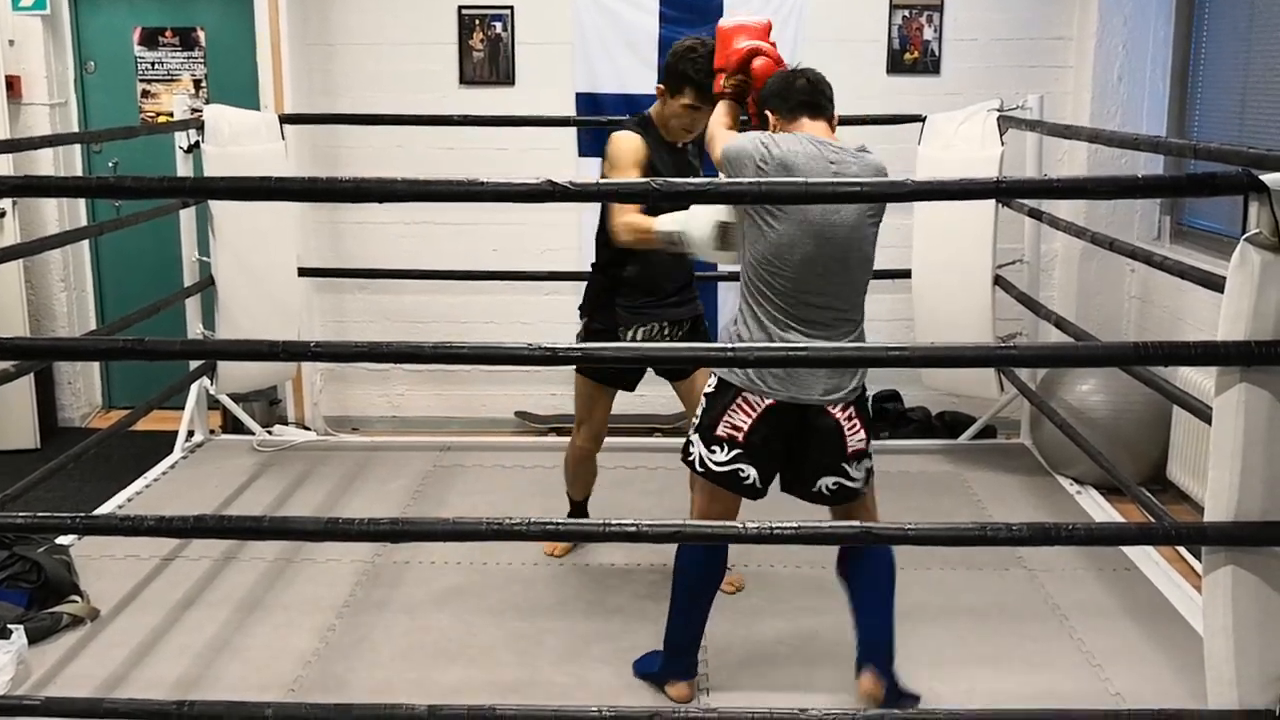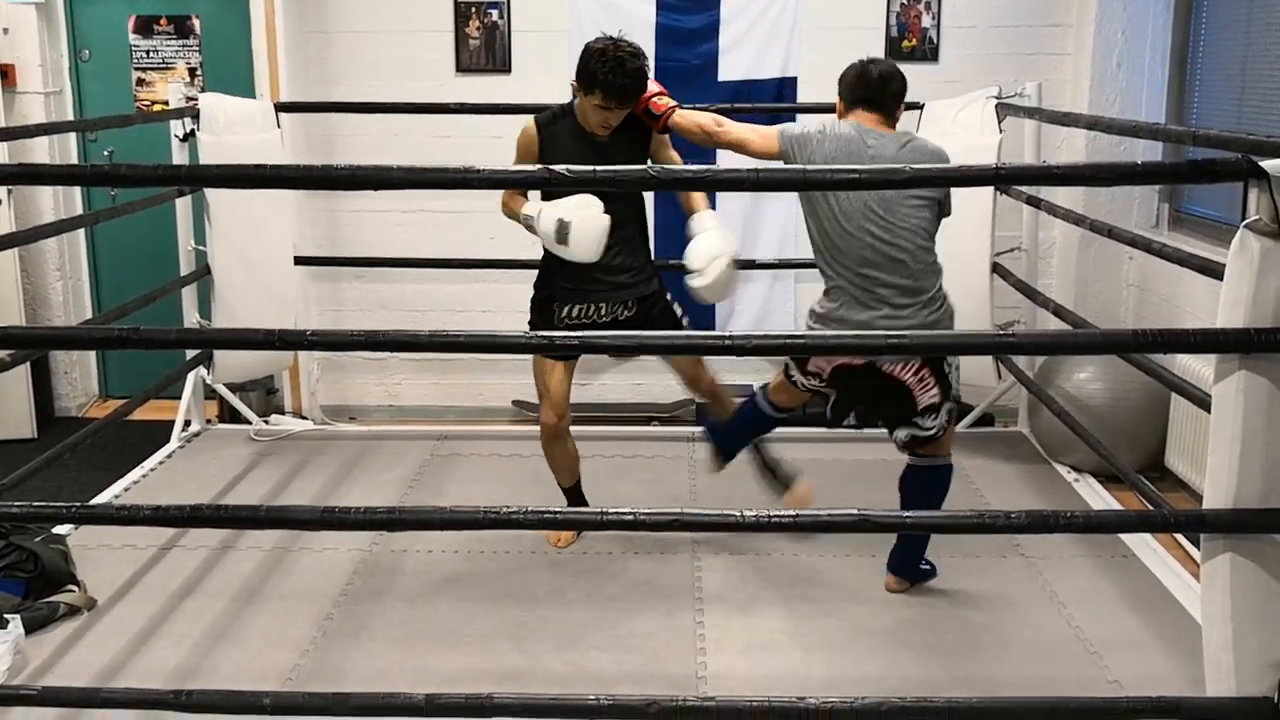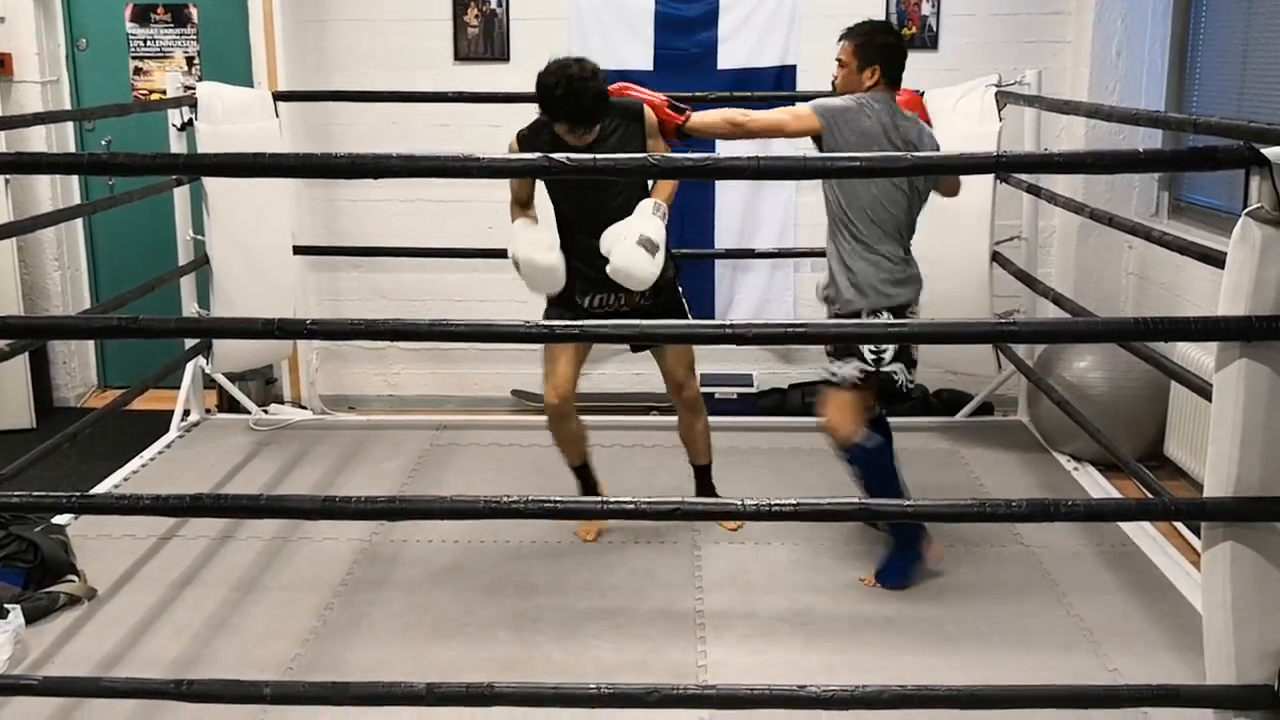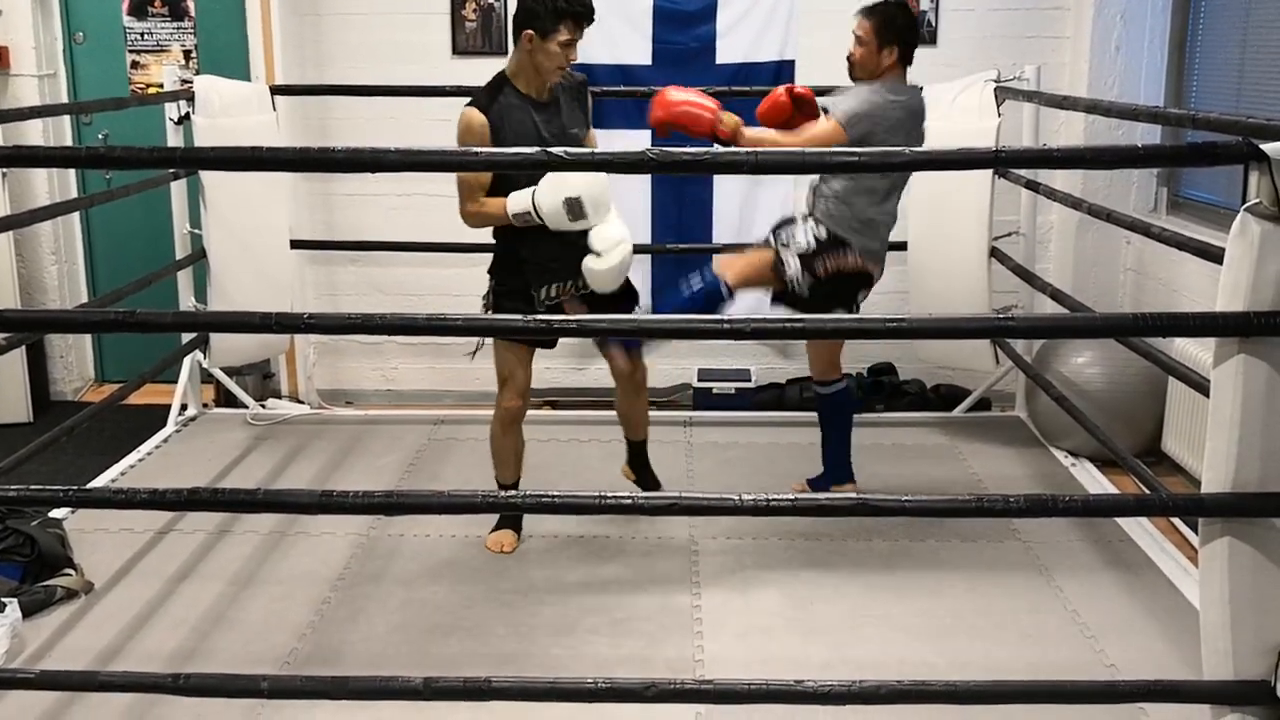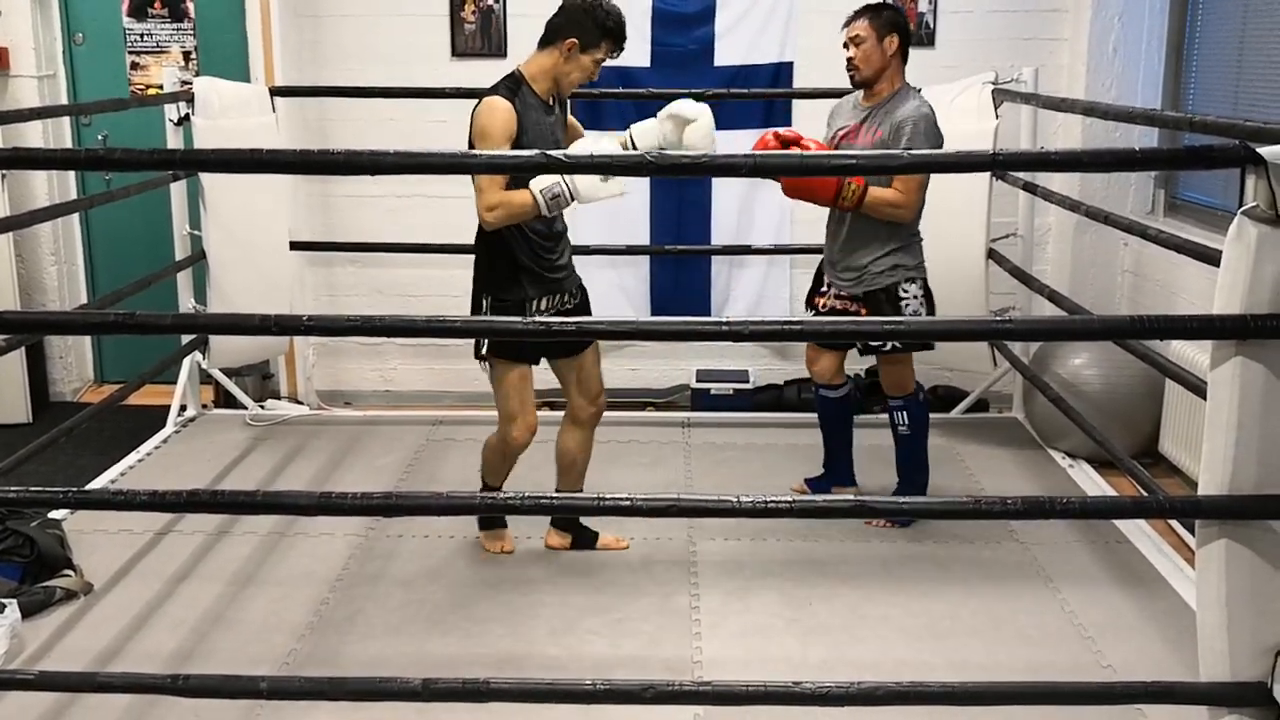
dt=0.5s
person 1, frame 1
left shoulder: (763, 156)
right shoulder: (874, 173)
left elbow: (716, 137)
left wrist: (730, 90)
right wrist: (772, 78)
left hip: (751, 378)
right hip: (835, 384)
left knee: (709, 518)
right knee: (858, 520)
left ankle: (677, 670)
right ankle: (875, 671)
person 1, frame 2
left shoulder: (815, 141)
right shoulder: (933, 161)
left elbow: (722, 130)
left wrist: (662, 109)
left hip: (841, 332)
right hip: (918, 335)
left knee: (784, 389)
right knee: (934, 449)
left ankle: (722, 443)
right ankle: (905, 566)
person 1, frame 3
left shoulder: (851, 115)
right shoulder: (920, 133)
left elbow: (752, 124)
right elbow: (950, 186)
left wrist: (678, 120)
left hip: (873, 301)
right hip: (888, 293)
left knee: (842, 422)
right knee: (860, 408)
left ankle: (909, 537)
right ankle: (889, 514)
person 1, frame 4
left shoulder: (873, 105)
right shoulder: (908, 103)
left elbow: (798, 150)
left wrist: (723, 127)
right wrist: (814, 118)
left hip: (831, 236)
right hip: (859, 251)
left knee: (727, 272)
right knee: (825, 366)
right ankle: (837, 478)
person 1, frame 5
left shoulder: (914, 117)
right shoulder: (842, 108)
left elbow: (904, 207)
left wrist: (841, 187)
right wrist: (796, 160)
left hip: (889, 276)
right hip: (839, 267)
left knee: (897, 383)
right knee: (823, 366)
left ankle: (913, 491)
right ankle: (838, 476)
person 2, frame 1
left shoulder: (693, 146)
right shoulder: (628, 143)
right elbow: (627, 229)
left hip: (679, 310)
right hip: (615, 311)
right knee: (588, 437)
right ankle: (576, 517)
person 2, frame 2
left shoulder: (642, 130)
right shoulder: (540, 132)
right elbow: (511, 200)
left wrist: (706, 225)
right wrist: (540, 219)
left hip: (635, 285)
right hip: (564, 292)
left knee: (703, 384)
right knee: (553, 420)
left ankle: (769, 467)
right ankle: (577, 507)
person 2, frame 3
left shoulder: (636, 117)
right shoulder: (527, 145)
left elbow: (668, 177)
right elbow: (521, 206)
left wrist: (652, 217)
right wrist: (525, 238)
left hip: (646, 273)
right hip: (578, 282)
left knee: (686, 392)
right knee: (557, 399)
left ankle: (705, 490)
right ankle: (589, 489)
person 2, frame 4
left shoulder: (575, 89)
right shoulder: (481, 117)
right elbow: (471, 208)
left wrist: (606, 217)
right wrist: (535, 206)
left hip: (588, 264)
right hip: (522, 275)
left knee: (632, 372)
right knee: (512, 403)
left ankle: (639, 466)
right ankle: (510, 512)
person 2, frame 5
left shoulder: (553, 101)
right shoulder: (500, 110)
left elbow: (586, 157)
right elbow: (492, 212)
left wrist: (653, 133)
right wrist: (565, 187)
left hip: (559, 282)
right hip: (508, 291)
left knee: (588, 406)
right knee: (516, 431)
left ankle: (565, 527)
right ankle: (492, 508)
